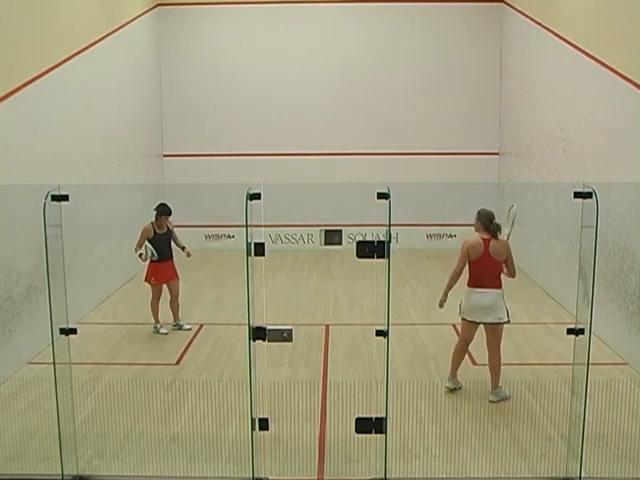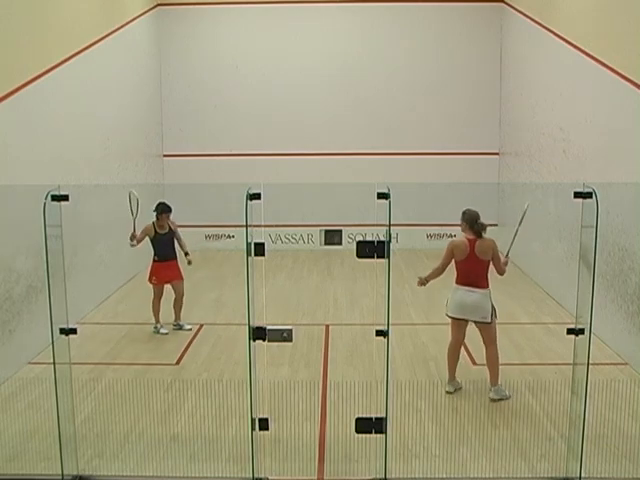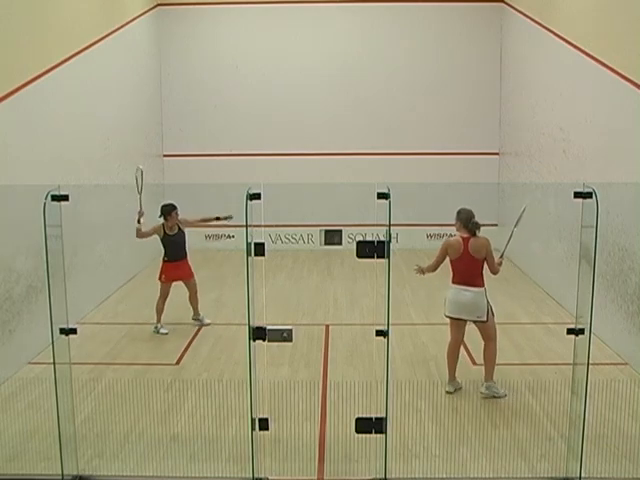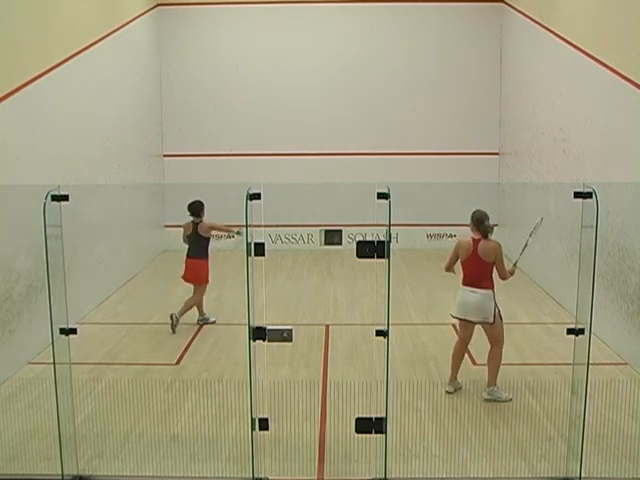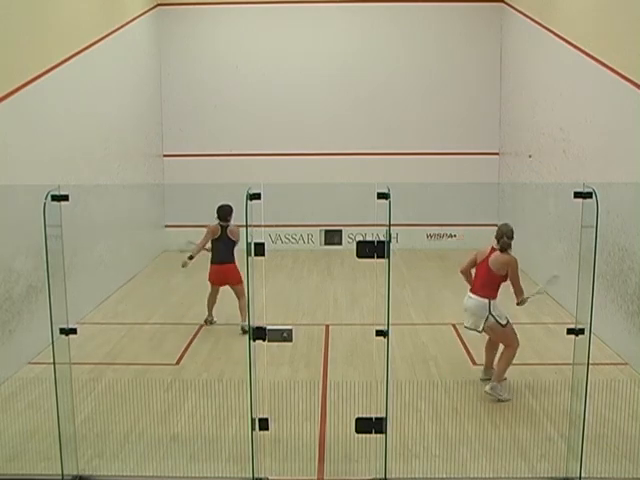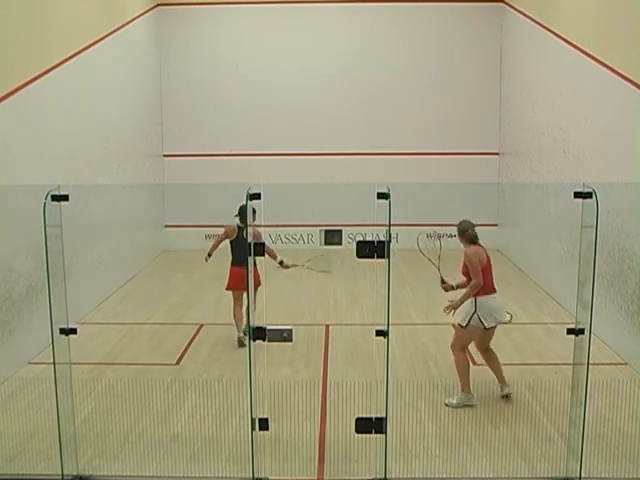
dt=0.4s
person 1, frame 1
left shoulder: (469, 244)
right shoulder: (503, 245)
left elbow: (457, 272)
right elbow: (512, 274)
left wrist: (445, 293)
left hip: (473, 296)
right hip: (494, 298)
left knee: (463, 341)
right knee: (494, 347)
left ankle: (452, 379)
right ankle: (495, 390)
person 1, frame 2
left shoulder: (455, 244)
right shoulder: (490, 244)
left elbow: (440, 269)
right elbow: (501, 272)
left wrist: (425, 279)
right wrist: (504, 262)
left hip: (460, 295)
right hip: (481, 297)
left knee: (456, 340)
right knee: (490, 344)
left ankle: (451, 382)
right ankle: (495, 388)
person 1, frame 3
left shoulder: (450, 243)
right shoulder: (483, 242)
left elbow: (434, 267)
right elbow: (494, 271)
left wrist: (422, 270)
right wrist: (499, 264)
left hip: (456, 294)
right hip: (477, 296)
left knee: (455, 340)
right knee: (490, 340)
left ankle: (451, 382)
right ankle: (488, 384)
person 1, frame 4
left shoulder: (462, 243)
right shoulder: (494, 246)
left elbow: (447, 268)
right elbow: (503, 276)
left wrist: (452, 268)
right wrist: (511, 271)
left hip: (465, 295)
right hip: (485, 298)
left knee: (462, 340)
right knee: (497, 344)
left ankle: (452, 382)
right ankle: (491, 388)
person 1, frame 5
left shoulder: (482, 252)
right shoulder: (510, 260)
left elbow: (464, 270)
right elbow: (517, 290)
right wrist: (521, 299)
left hip: (470, 301)
right hip: (484, 306)
left knee: (495, 336)
right knee: (512, 344)
left ankle: (488, 371)
right ankle: (494, 384)
person 1, frame 6
left shoulder: (470, 253)
right shoulder: (480, 249)
left elbow: (477, 283)
left wrist: (458, 302)
right wrist: (453, 286)
left hip: (480, 306)
right hip: (492, 302)
left knee: (457, 347)
right knee: (483, 347)
left ankle: (466, 395)
right ankle: (504, 386)
person 2, frame 1
left shoulder: (169, 225)
right shoulder: (148, 229)
left elbow: (175, 239)
right elbow: (138, 246)
left wrist: (183, 248)
right wrist: (141, 254)
left hip: (170, 264)
right hip: (156, 266)
left knee: (175, 294)
right knee: (156, 296)
left ankle: (177, 322)
right ankle: (157, 325)
person 2, frame 2
left shoulder: (172, 224)
right shoulder: (149, 228)
left elbow: (179, 240)
right elbow: (134, 243)
left wrist: (186, 254)
right wrist: (132, 239)
left hip: (173, 264)
right hip: (159, 266)
left knee: (180, 294)
right knee: (158, 296)
left ankle: (177, 322)
right ankle: (157, 325)
person 2, frame 3
left shoulder: (181, 222)
right shoulder: (159, 228)
left elbow: (200, 220)
right elbow: (139, 235)
left wrist: (219, 218)
right wrist: (139, 221)
left hip: (183, 263)
right hip: (169, 265)
left knee: (193, 290)
right knee: (163, 295)
left ankle: (197, 316)
right ankle: (158, 324)
person 2, frame 4
left shoulder: (186, 225)
right shoulder: (207, 226)
right elbow: (226, 229)
right wrist: (236, 231)
left hip: (190, 261)
right hip: (199, 263)
left knee: (199, 291)
right knee: (198, 296)
left ankle: (202, 316)
right ankle: (177, 316)
person 2, frame 5
left shoulder: (212, 229)
right shoulder: (235, 230)
left elbow: (202, 244)
left wrist: (189, 258)
left hip: (215, 267)
right hip: (230, 267)
left knee: (213, 293)
right knee: (241, 297)
left ankle: (209, 317)
right ankle: (244, 324)
person 2, frame 6
left shoulder: (230, 229)
right shoulder: (255, 232)
left elbow: (216, 242)
right elbow: (267, 250)
left wrist: (209, 254)
right wrist: (281, 262)
left hip: (235, 270)
right hip: (250, 270)
left knee: (237, 305)
right knee: (252, 301)
left ankle: (240, 333)
right ankle: (247, 328)
